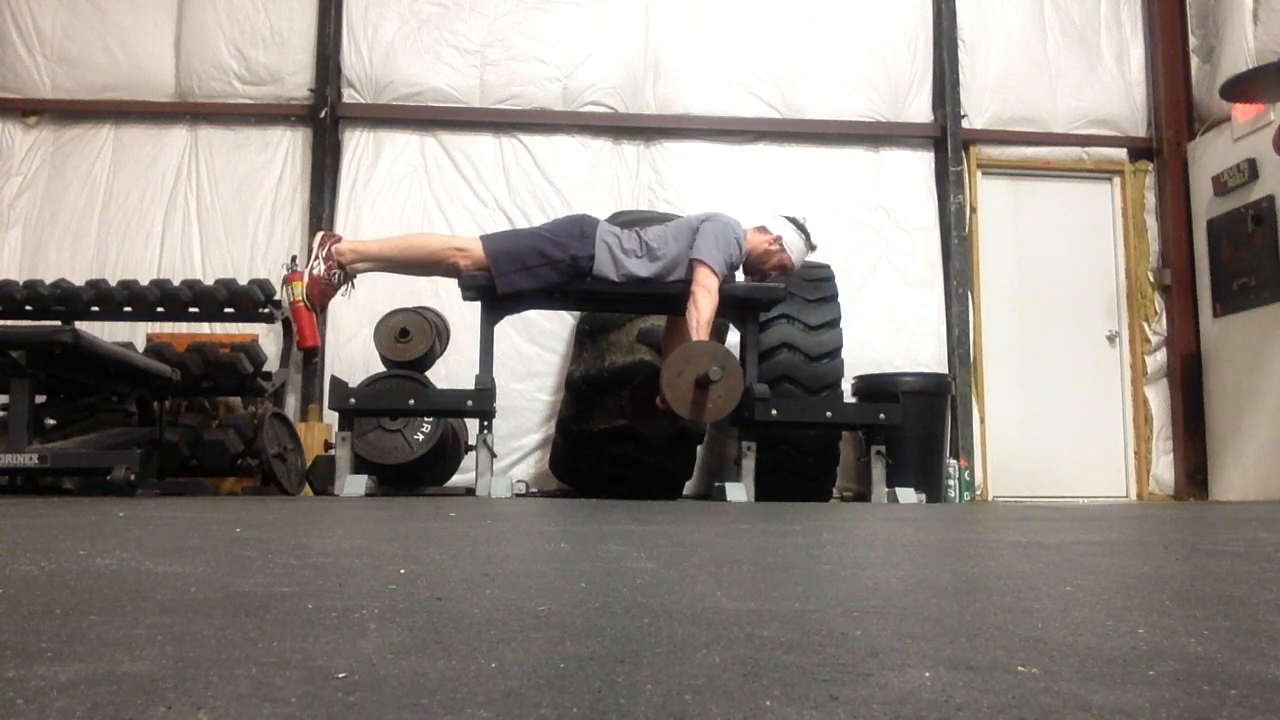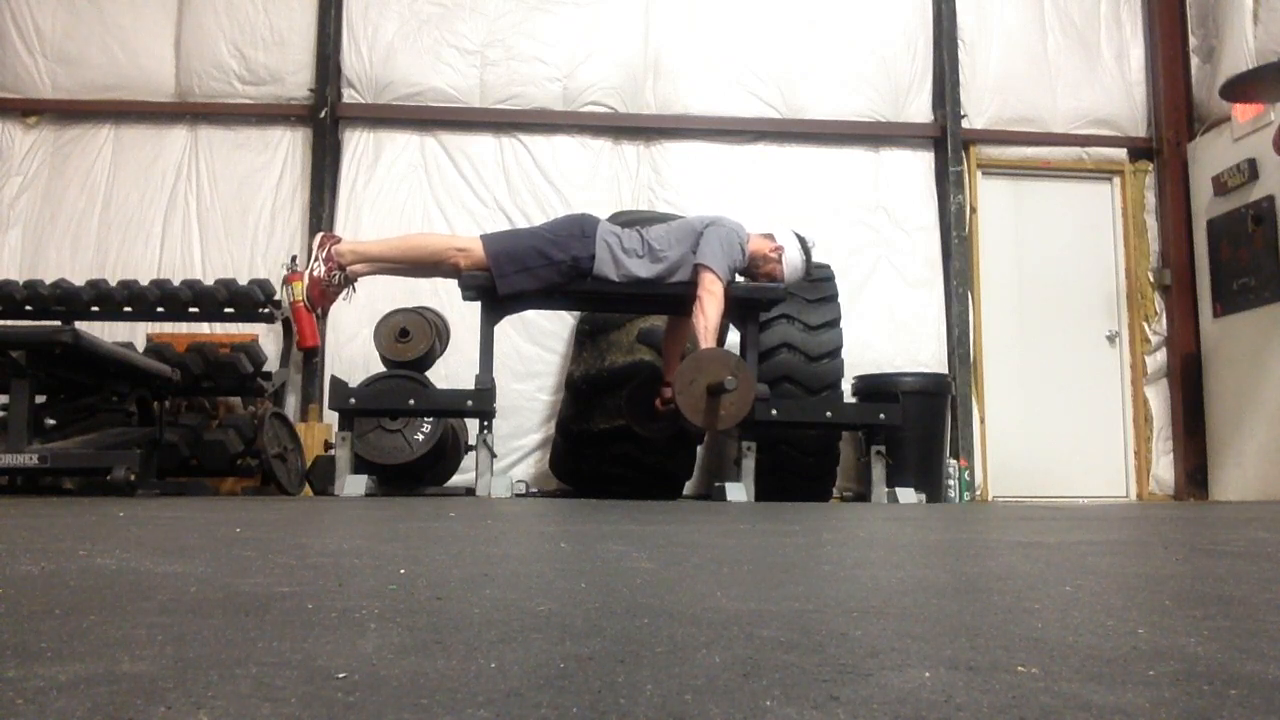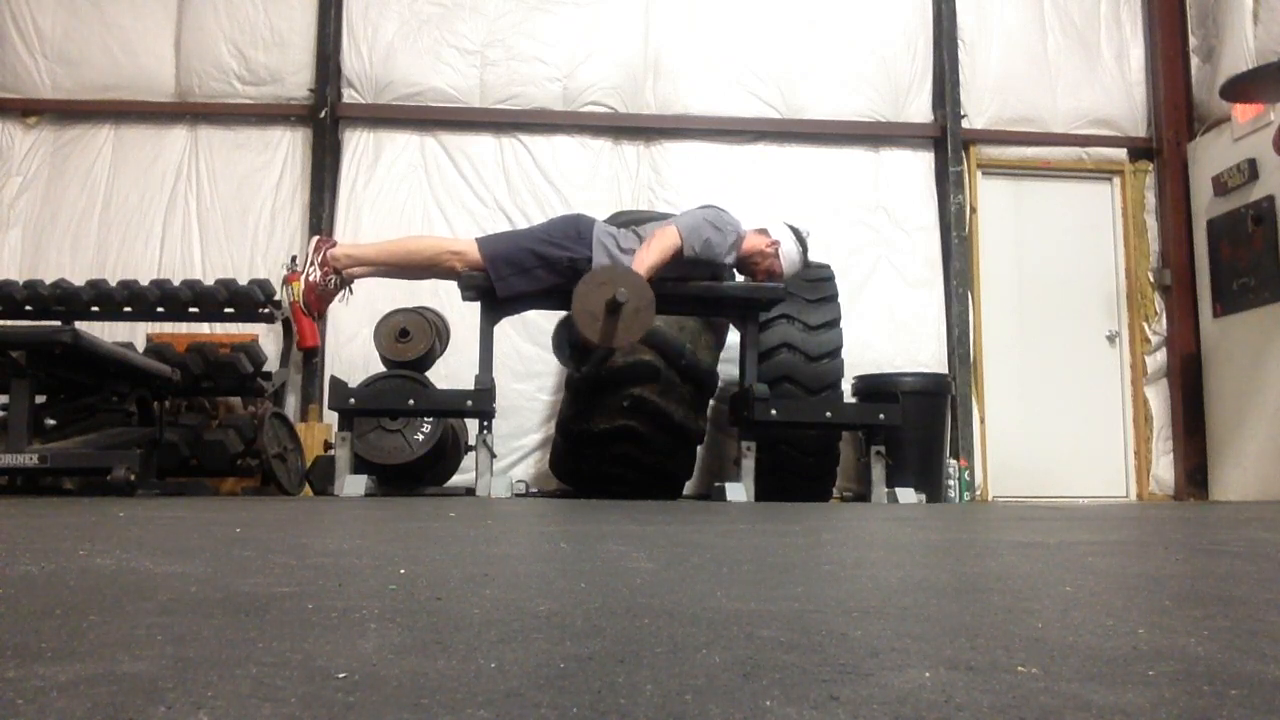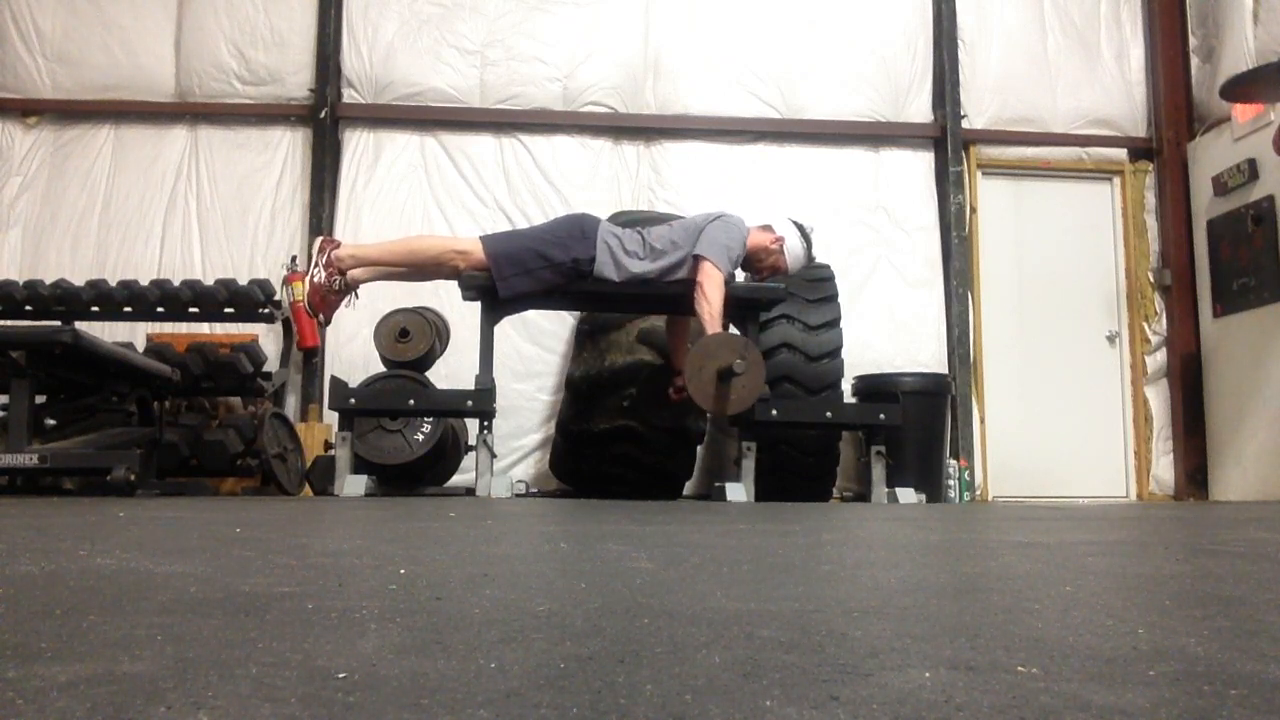
dt=1s
person 1, frame 1
left shoulder: (725, 260)
right shoulder: (725, 230)
left elbow: (679, 315)
right elbow: (701, 292)
left hip: (585, 262)
right hip: (582, 248)
left knee: (463, 262)
right knee: (464, 256)
left ankle: (347, 264)
right ankle: (342, 251)
person 1, frame 2
left shoulder: (718, 257)
right shoulder: (728, 235)
left elbow: (682, 314)
right elbow: (708, 300)
left wrist: (669, 381)
left hip: (586, 261)
right hip: (583, 246)
left knee: (461, 262)
right knee: (463, 256)
left ankle: (348, 269)
right ankle: (342, 253)
person 1, frame 3
left shoulder: (722, 261)
right shoulder: (723, 227)
left elbow: (673, 275)
right elbow: (663, 238)
left hip: (585, 267)
right hip: (580, 247)
left knee: (457, 261)
right knee: (460, 256)
left ankle: (343, 271)
right ankle: (338, 256)
person 1, frame 4
left shoulder: (721, 253)
right shoulder: (731, 229)
left elbow: (680, 308)
right elbow: (705, 287)
left wrist: (681, 372)
left hip: (586, 261)
right hip: (585, 247)
left knee: (460, 263)
right knee: (464, 255)
left ankle: (348, 278)
right ankle: (342, 256)
